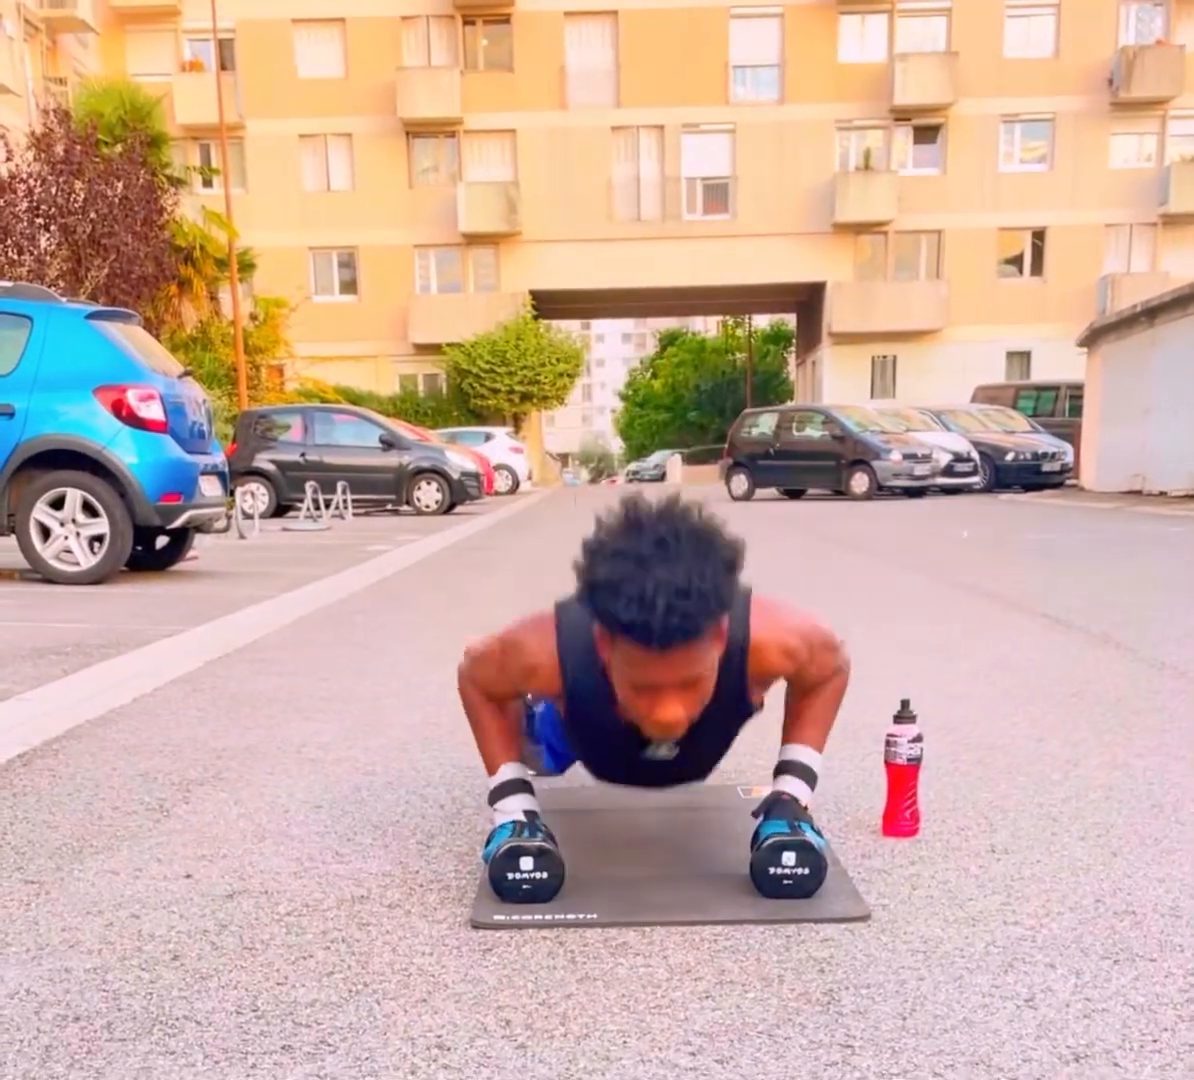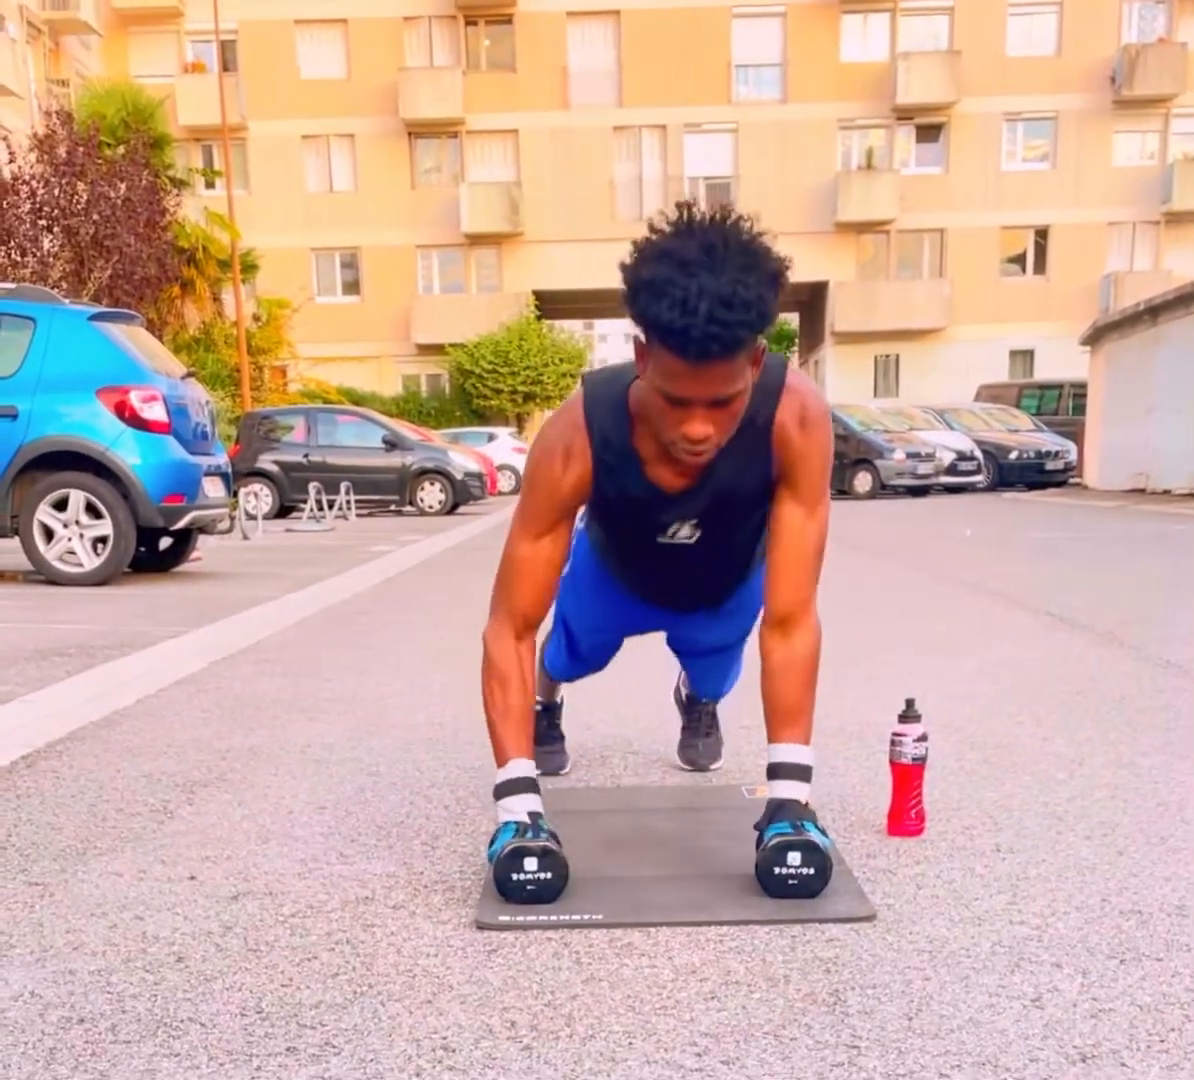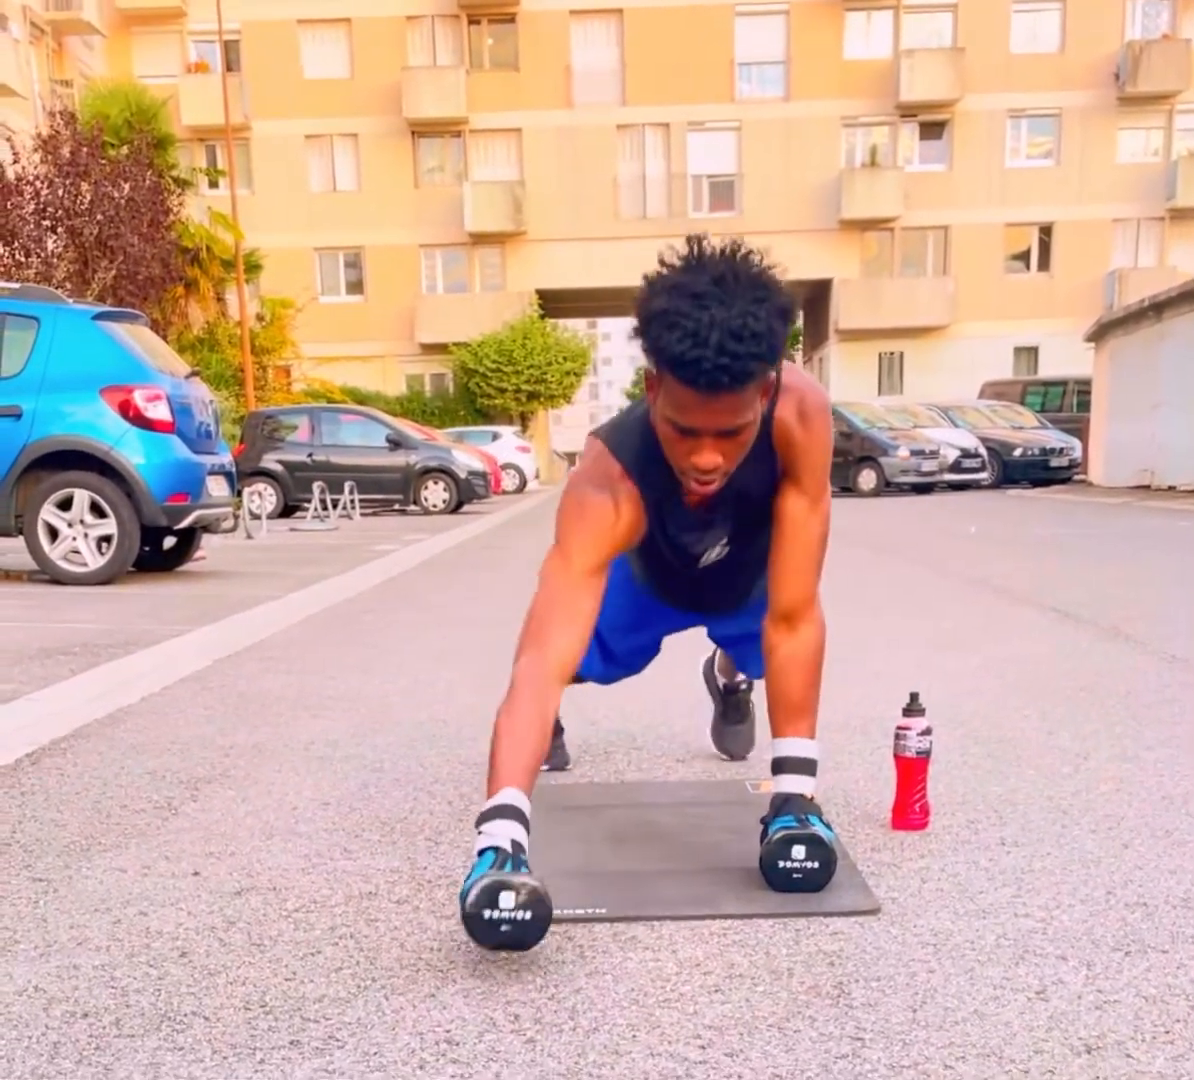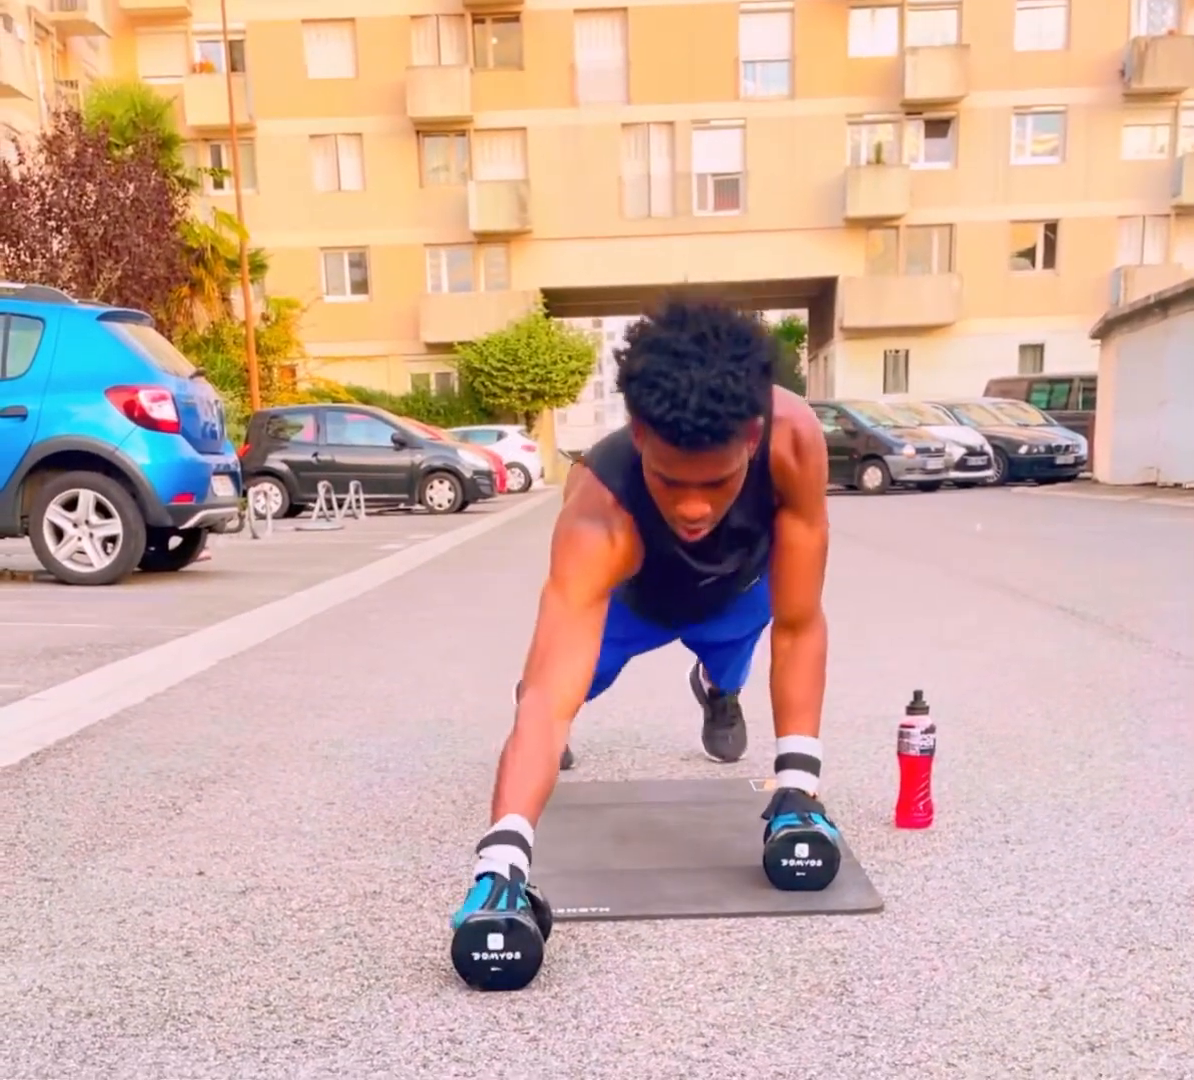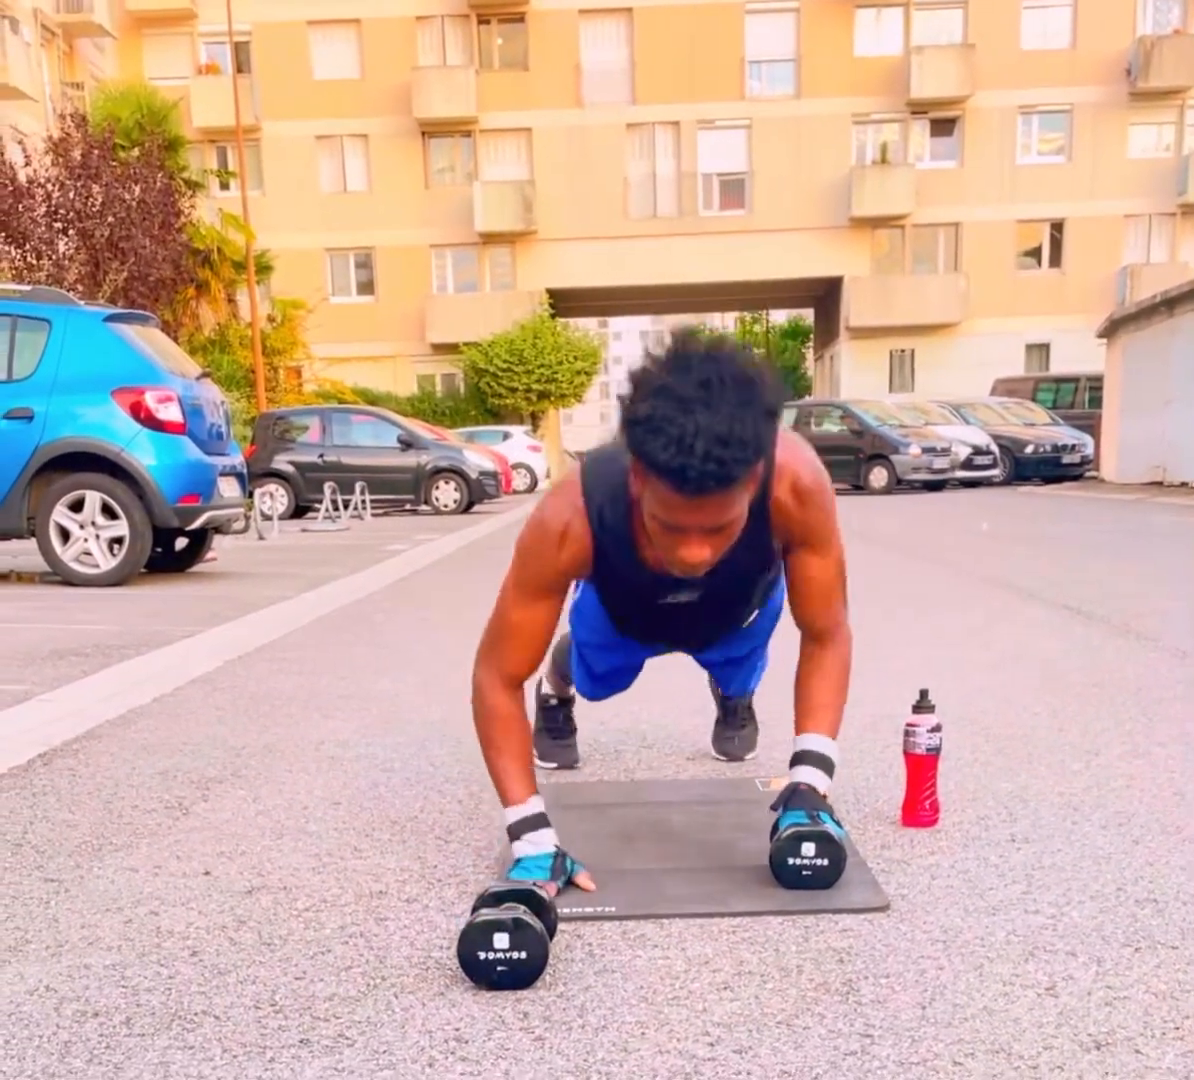
dt=0.4s
person 1, frame 1
left shoulder: (771, 638)
right shoulder: (547, 649)
left elbow: (832, 668)
right elbow: (476, 678)
left wrist: (791, 793)
right wrist: (513, 802)
person 1, frame 2
left shoulder: (796, 415)
right shoulder: (579, 437)
left elbow: (790, 620)
right elbow: (511, 628)
left wrist: (789, 790)
right wrist: (517, 793)
left hip: (725, 581)
right hip: (616, 569)
left knee: (715, 674)
right knee: (573, 655)
left ankle: (697, 702)
right ankle: (544, 699)
person 1, frame 3
left shoulder: (800, 412)
right shoulder: (608, 482)
left elbow: (792, 620)
right elbow: (541, 671)
left wrist: (795, 786)
right wrist: (502, 832)
left hip: (745, 578)
right hip: (649, 575)
left knee: (753, 651)
right knee: (603, 660)
left ankle: (729, 675)
person 1, frame 4
left shoulder: (794, 439)
right shoulder: (601, 512)
left elbow: (798, 625)
right elbow: (545, 707)
left wrist: (798, 784)
right wrist: (507, 855)
left hip: (734, 583)
right hip: (630, 593)
left knee: (729, 669)
left ankle: (713, 688)
right ankle: (541, 698)
person 1, frame 5
left shoulder: (795, 482)
right shoulder: (572, 517)
left elbow: (825, 635)
right elbow: (498, 675)
left wrist: (811, 778)
right wrist: (531, 831)
left hip: (739, 608)
right hip: (621, 616)
left knee: (737, 686)
right knee: (594, 678)
left ankle: (736, 700)
right ankle: (556, 695)
